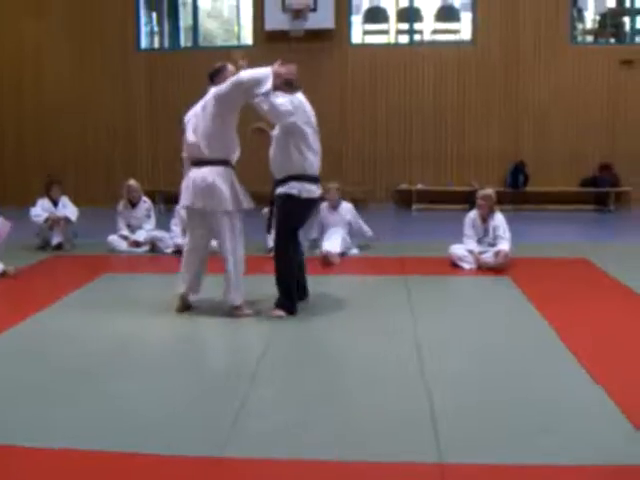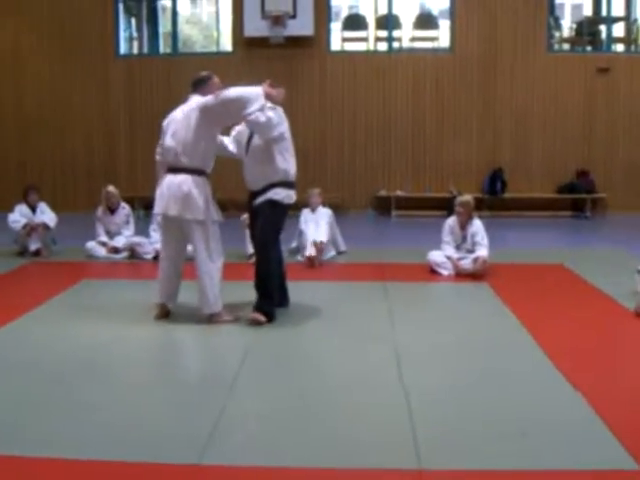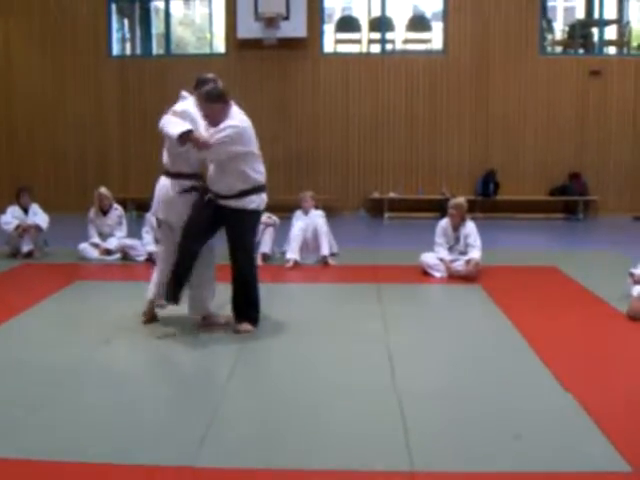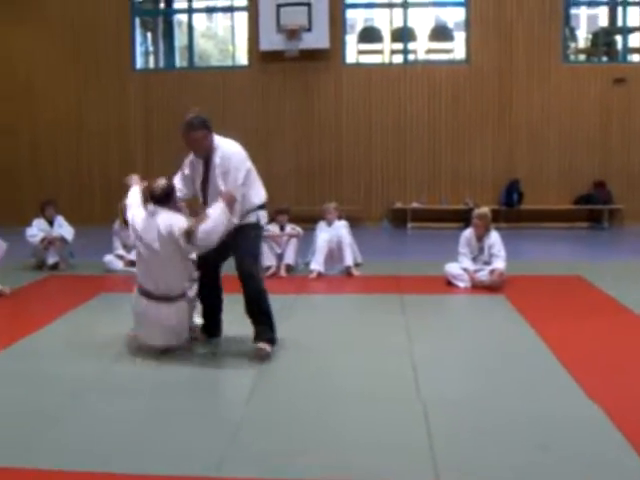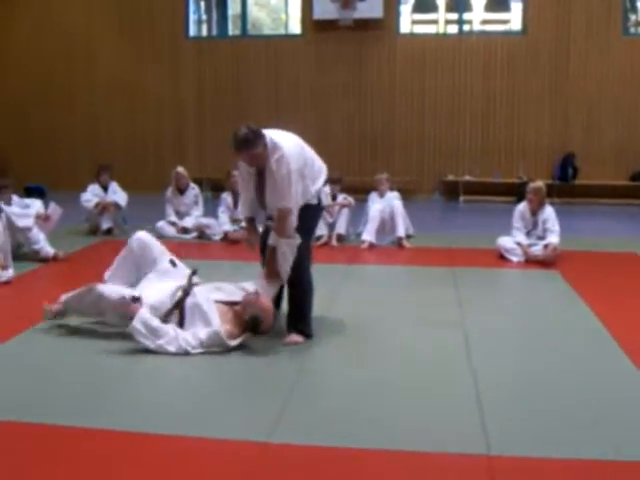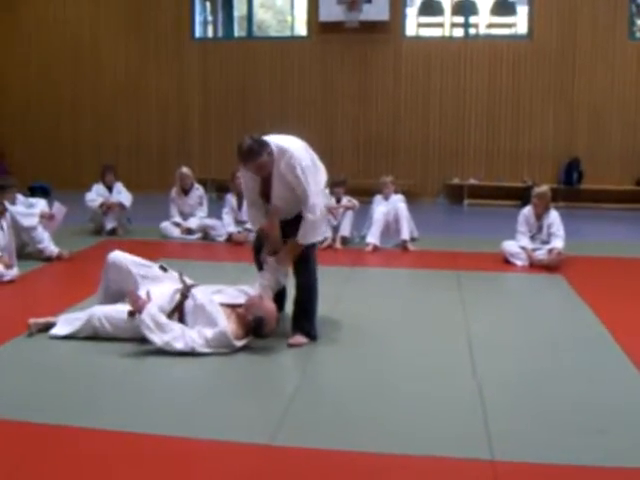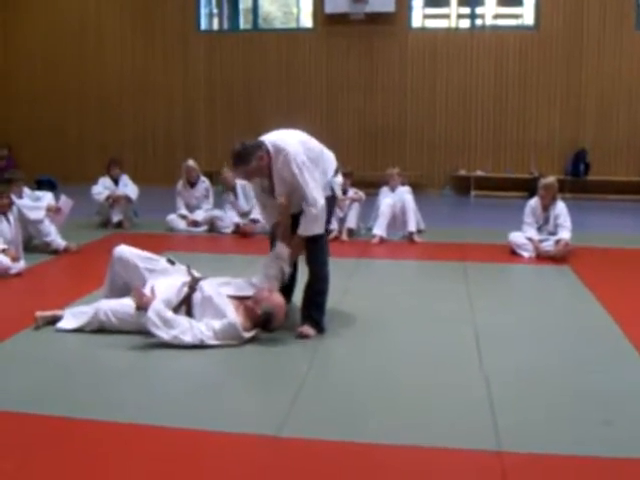
dt=0.7s
person 1, frame 1
left shoulder: (196, 109)
right shoulder: (220, 97)
left elbow: (187, 150)
right elbow: (241, 81)
right wrist: (273, 72)
left hip: (195, 177)
right hip: (218, 178)
left knee: (196, 244)
right knee: (232, 245)
left ankle: (184, 297)
right ankle: (236, 303)
person 1, frame 2
left shoulder: (175, 114)
right shoulder: (205, 107)
left elbow: (160, 154)
right elbow: (229, 97)
right wrist: (263, 92)
left hip: (170, 186)
right hip: (192, 187)
left knee: (170, 251)
right knee: (208, 252)
left ankle: (162, 304)
right ankle: (213, 309)
person 1, frame 3
left shoulder: (193, 110)
right shoulder: (186, 109)
left elbow: (196, 154)
right elbow: (167, 123)
right wrist: (192, 136)
left hip: (171, 188)
right hip: (183, 190)
left knee: (168, 252)
right knee: (200, 254)
left ankle: (151, 305)
right ankle: (204, 313)
person 1, frame 4
left shoulder: (139, 219)
right shoulder: (178, 226)
left elbow: (133, 206)
right elbow: (205, 235)
left wrist: (135, 187)
right wrist: (223, 205)
left hip: (144, 305)
right hip: (173, 310)
person 1, frame 5
left shoulder: (219, 334)
right shoulder: (254, 298)
left elbow: (173, 341)
left wrist: (137, 316)
left hip: (165, 308)
right hip: (187, 286)
left knee: (105, 293)
right knee: (141, 240)
left ankle: (66, 305)
person 1, frame 6
left shoulder: (224, 334)
right shoulder: (253, 299)
left elbow: (178, 338)
right elbow: (269, 280)
left wrist: (145, 311)
left hip: (163, 312)
right hip: (180, 287)
left knee: (95, 317)
right knee: (115, 260)
left ankle: (54, 322)
right ankle: (110, 309)
person 1, frame 7
left shoulder: (233, 326)
right shoulder: (260, 289)
left elbow: (187, 332)
right elbow: (274, 268)
left wrist: (151, 307)
left hip: (170, 306)
right hip: (186, 279)
left knee: (102, 311)
right knee: (121, 255)
left ankle: (61, 315)
right ankle: (117, 301)
person 2, frame 1
left shoulder: (295, 104)
right shoulder: (293, 106)
left elbow: (266, 102)
right wrist: (271, 136)
left hip: (297, 186)
right hip: (296, 184)
left knee: (284, 243)
right knee: (290, 238)
left ankle: (287, 303)
right ankle: (298, 289)
person 2, frame 2
left shoulder: (274, 113)
right shoulder: (248, 122)
left elbow: (262, 122)
right elbow: (231, 146)
left hip: (276, 192)
right hip: (258, 193)
left knee: (264, 245)
right knee: (266, 245)
left ankle: (264, 307)
right ankle: (278, 296)
person 2, frame 3
left shoulder: (237, 126)
right shoulder: (224, 119)
left elbow: (205, 146)
left wrist: (185, 131)
left hip: (245, 201)
right hip: (219, 196)
left knee: (242, 259)
right knee: (191, 235)
left ankle: (248, 316)
right ankle: (172, 292)
person 2, frame 4
left shoulder: (230, 153)
right shoulder: (194, 158)
right elbow: (181, 184)
left hip: (246, 219)
left knee: (248, 273)
right knee: (206, 271)
left ankle: (264, 335)
right ankle: (211, 328)
person 2, frame 5
left shoulder: (285, 153)
right shoulder: (250, 155)
left elbow: (287, 209)
right elbow: (247, 189)
left wrist: (274, 251)
right wrist: (250, 222)
left hip: (307, 197)
right hip: (279, 200)
left knee: (296, 257)
right knee: (266, 249)
left ankle: (300, 327)
person 2, frame 6
left shoulder: (294, 157)
right shoulder: (251, 163)
left elbow: (314, 207)
right elbow: (253, 202)
left wrist: (298, 246)
right wrist: (267, 236)
left hip: (308, 201)
right hip: (276, 206)
left knee: (303, 262)
right knee: (262, 252)
left ankle: (304, 329)
person 2, frame 7
left shoulder: (291, 154)
right shoulder: (256, 160)
left elbow: (315, 203)
right elbow: (264, 199)
left wrist: (299, 241)
right wrist: (280, 229)
left hip: (321, 186)
right hip: (291, 193)
left knee: (316, 252)
right knee: (279, 243)
left ankle: (313, 320)
